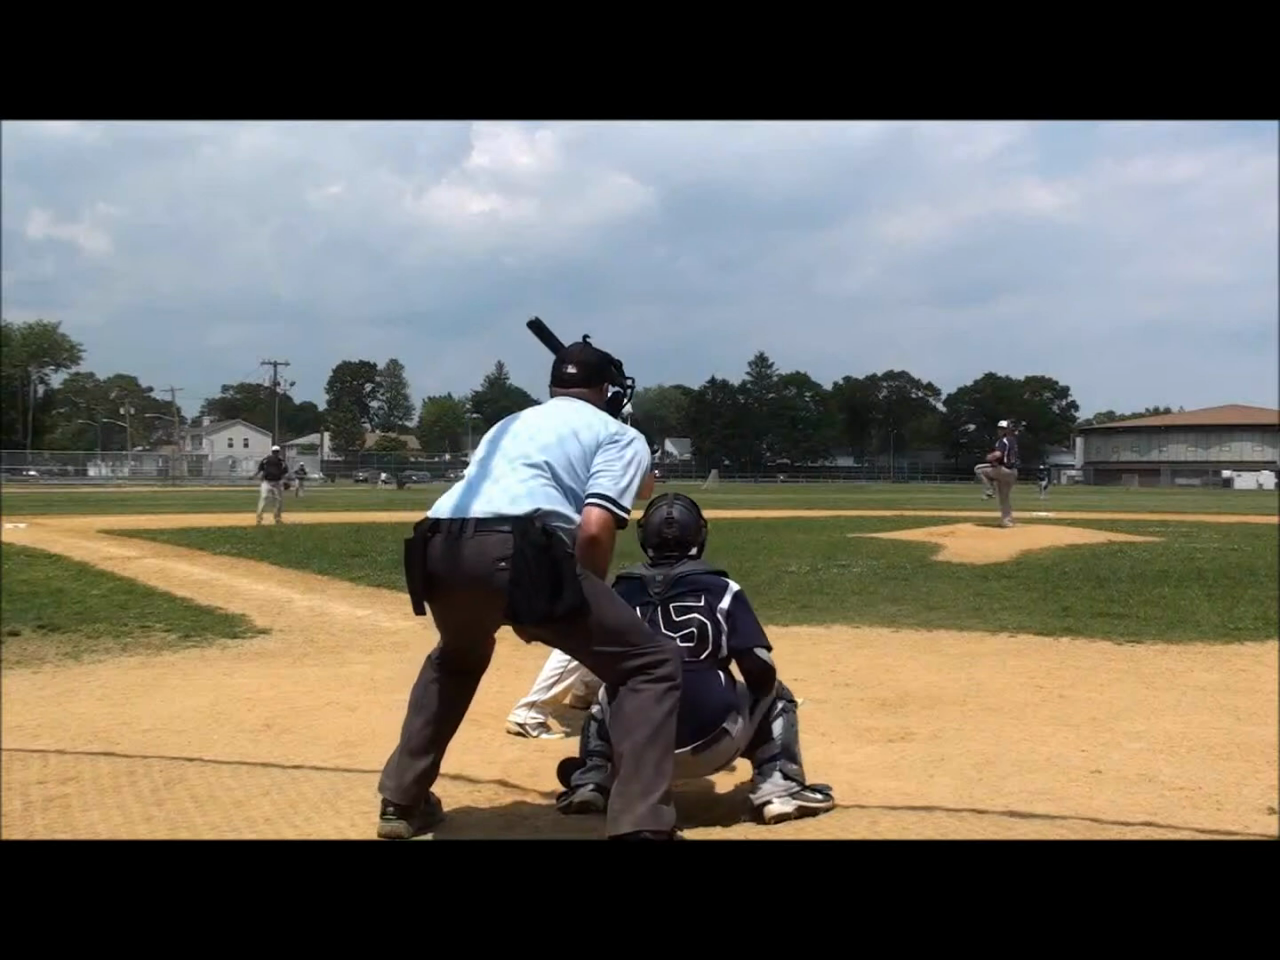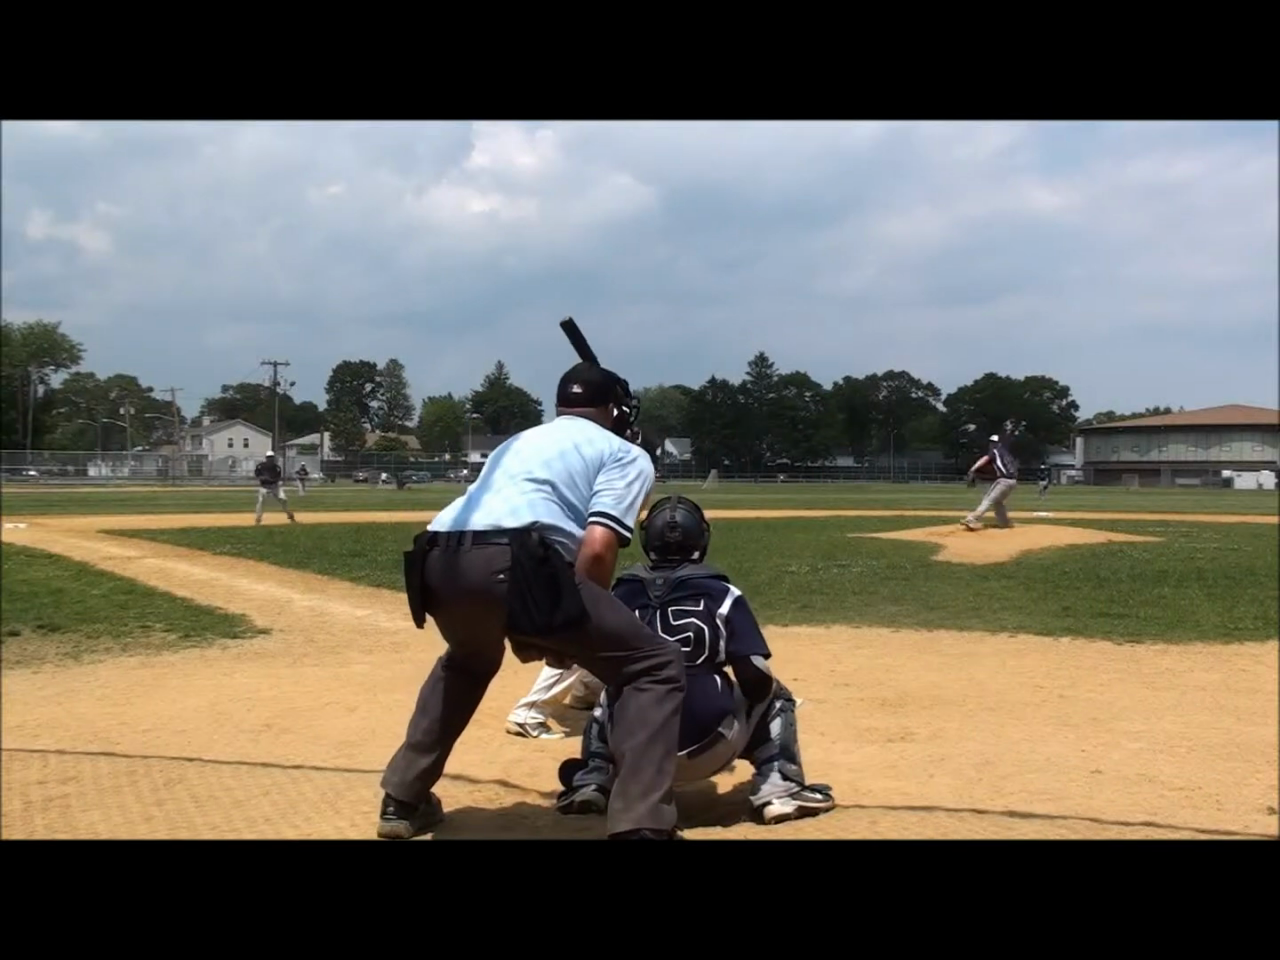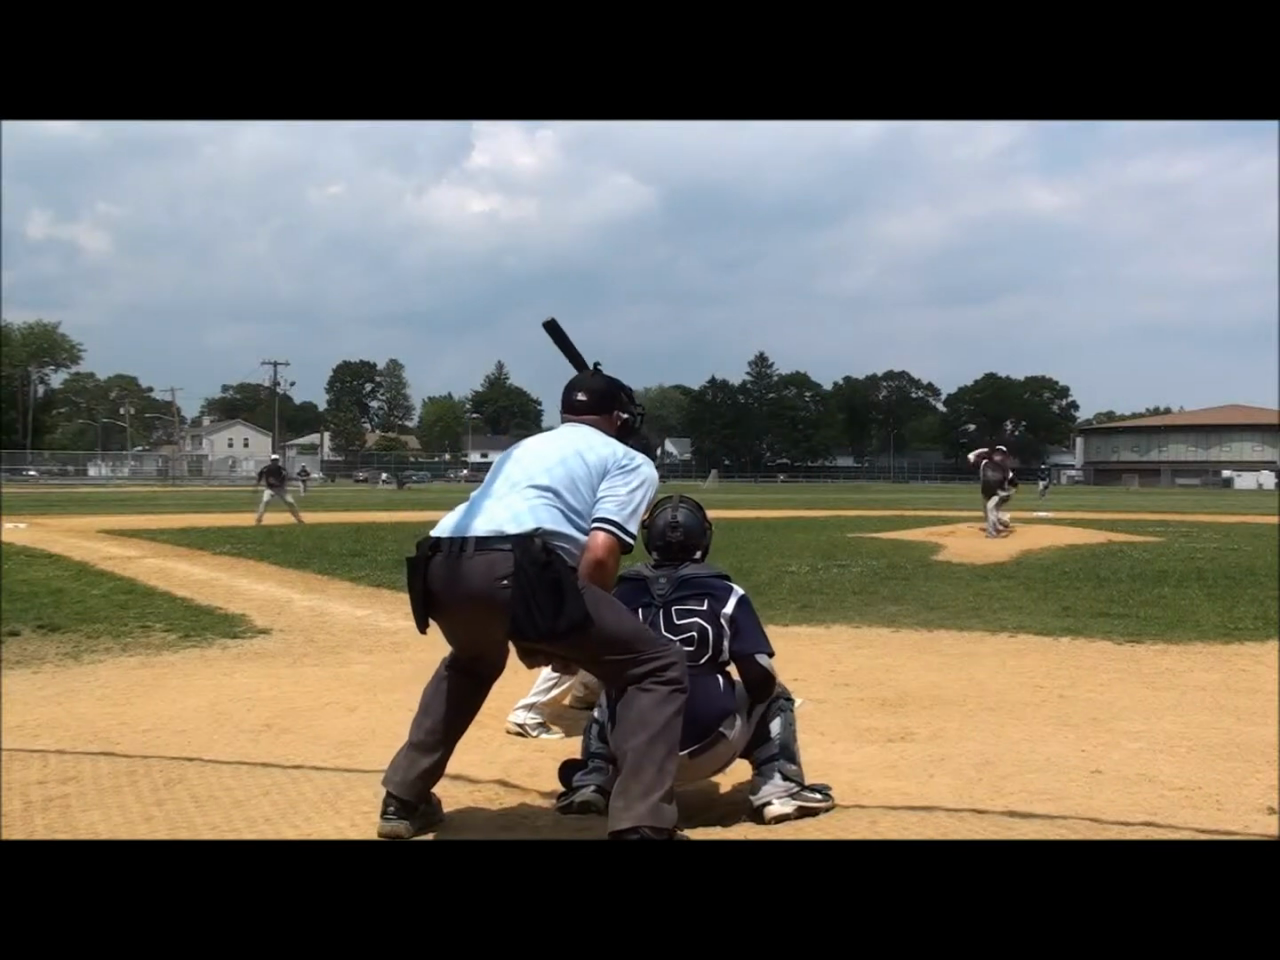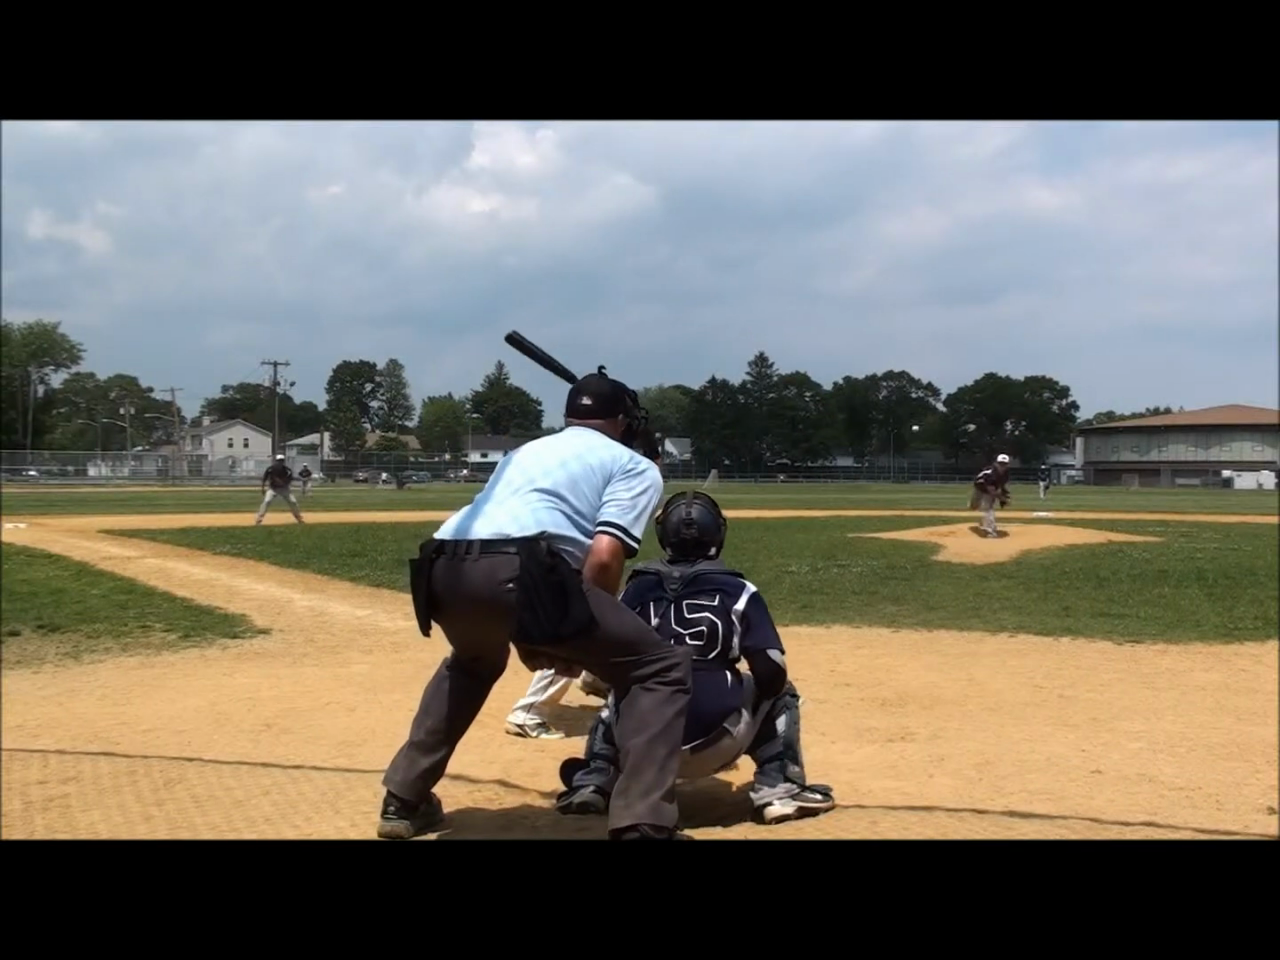
dt=0.3s
person 1, frame 1
left shoulder: (508, 425)
right shoulder: (620, 435)
right elbow: (595, 529)
left wrist: (504, 609)
right wrist: (580, 613)
left hip: (436, 549)
right hip: (515, 550)
left knee: (456, 659)
right knee: (652, 666)
left ankle: (402, 801)
right ankle: (640, 829)
person 1, frame 2
left shoulder: (516, 442)
right shoulder: (625, 453)
right elbow: (597, 547)
left wrist: (519, 632)
right wrist: (577, 629)
left hip: (436, 563)
right hip: (512, 563)
left knee: (468, 661)
right knee: (656, 668)
left ankle: (403, 801)
right ankle: (640, 828)
person 1, frame 3
left shoulder: (521, 448)
right shoulder: (629, 461)
right elbow: (600, 552)
left wrist: (525, 636)
right wrist: (579, 633)
left hip: (438, 569)
right hip: (513, 568)
left knee: (471, 663)
right knee: (658, 670)
left ankle: (404, 801)
right ankle: (640, 827)
person 1, frame 4
left shoulder: (524, 451)
right shoulder: (635, 466)
right elbow: (604, 556)
left wrist: (526, 639)
right wrist: (581, 636)
left hip: (443, 571)
right hip: (517, 571)
left knee: (473, 663)
right knee: (662, 670)
left ankle: (404, 800)
right ankle: (641, 826)
person 2, frame 1
left shoulder: (622, 591)
right shoulder: (721, 588)
right elbow: (760, 673)
right wrist: (768, 687)
right hip: (710, 746)
left knee: (608, 695)
right knee: (775, 695)
left ankle: (591, 783)
right ankle: (780, 790)
person 2, frame 2
left shoulder: (622, 593)
right shoulder: (722, 594)
right elbow: (756, 680)
right wrist: (766, 688)
right hip: (706, 748)
left knee: (610, 697)
right knee: (773, 694)
left ankle: (592, 783)
right ankle: (781, 790)
person 2, frame 3
left shoulder: (623, 593)
right shoulder: (726, 593)
right elbow: (760, 679)
right wrist: (765, 690)
right hip: (708, 750)
left knee: (610, 697)
right knee: (773, 696)
left ankle: (592, 783)
right ankle: (779, 791)
person 2, frame 4
left shoulder: (636, 588)
right shoulder: (738, 590)
right elbow: (771, 675)
right hip: (713, 744)
left knee: (618, 698)
right knee: (778, 691)
left ankle: (592, 784)
right ankle: (781, 791)
